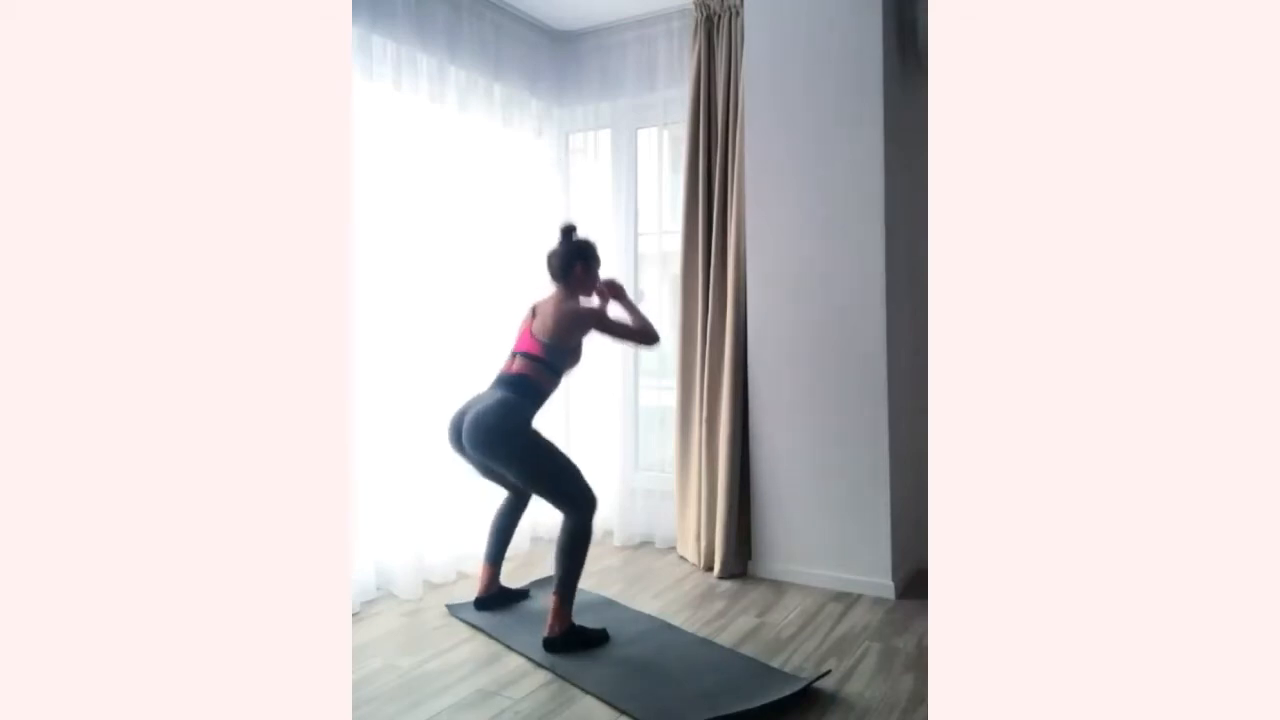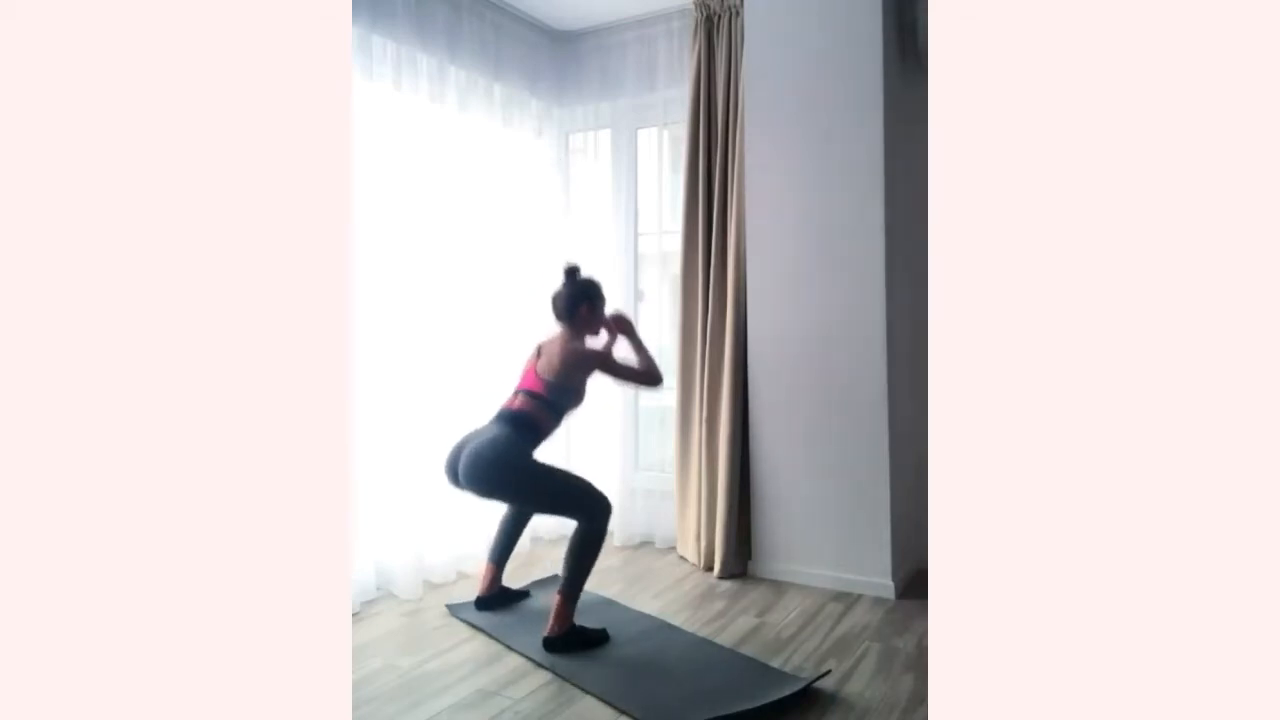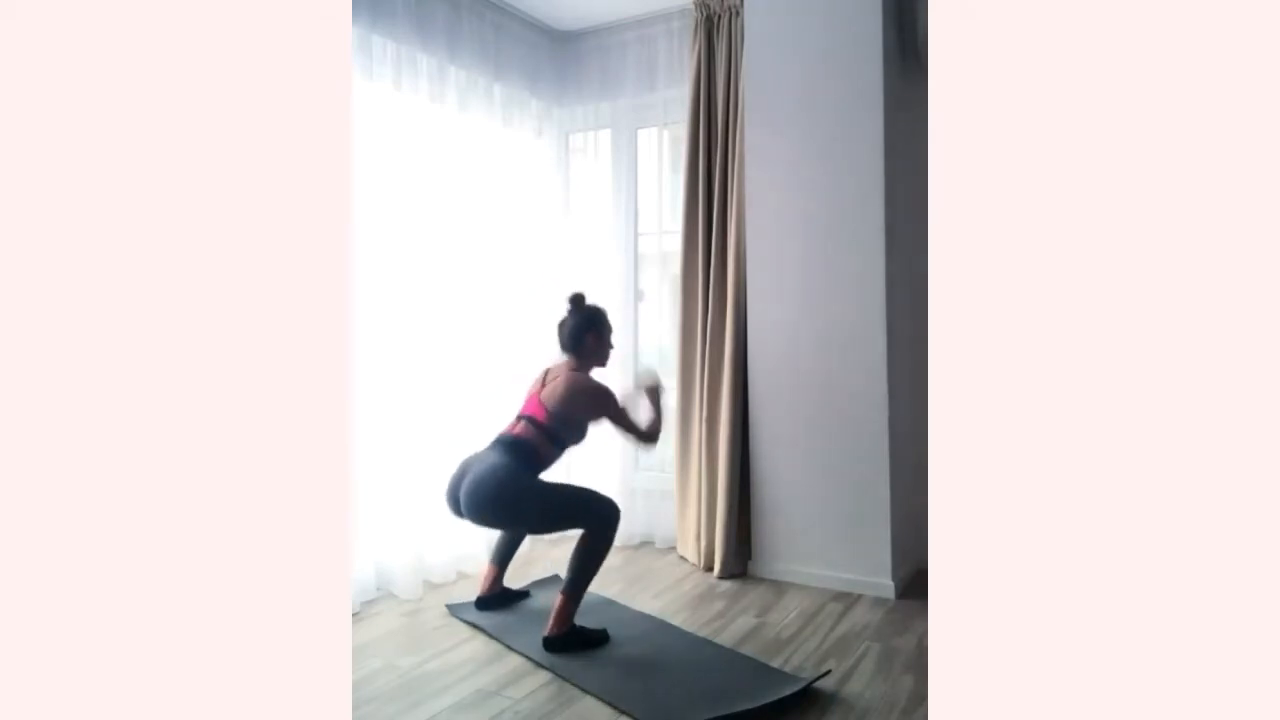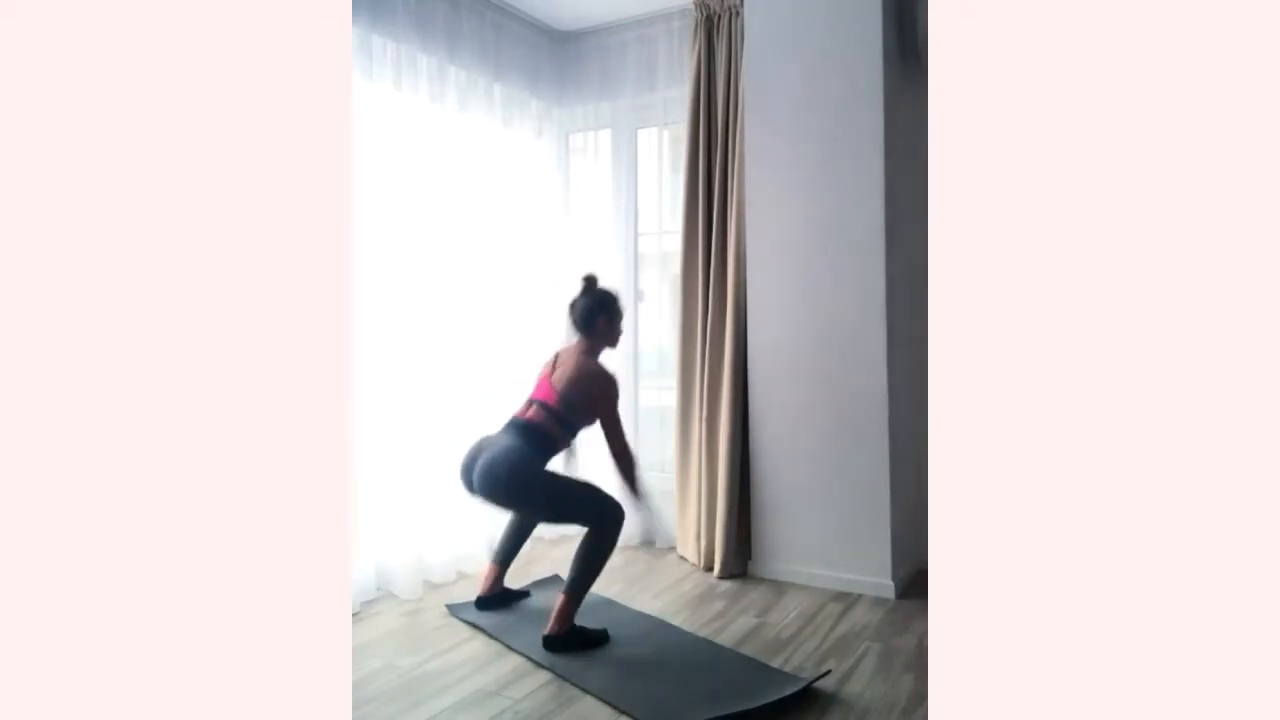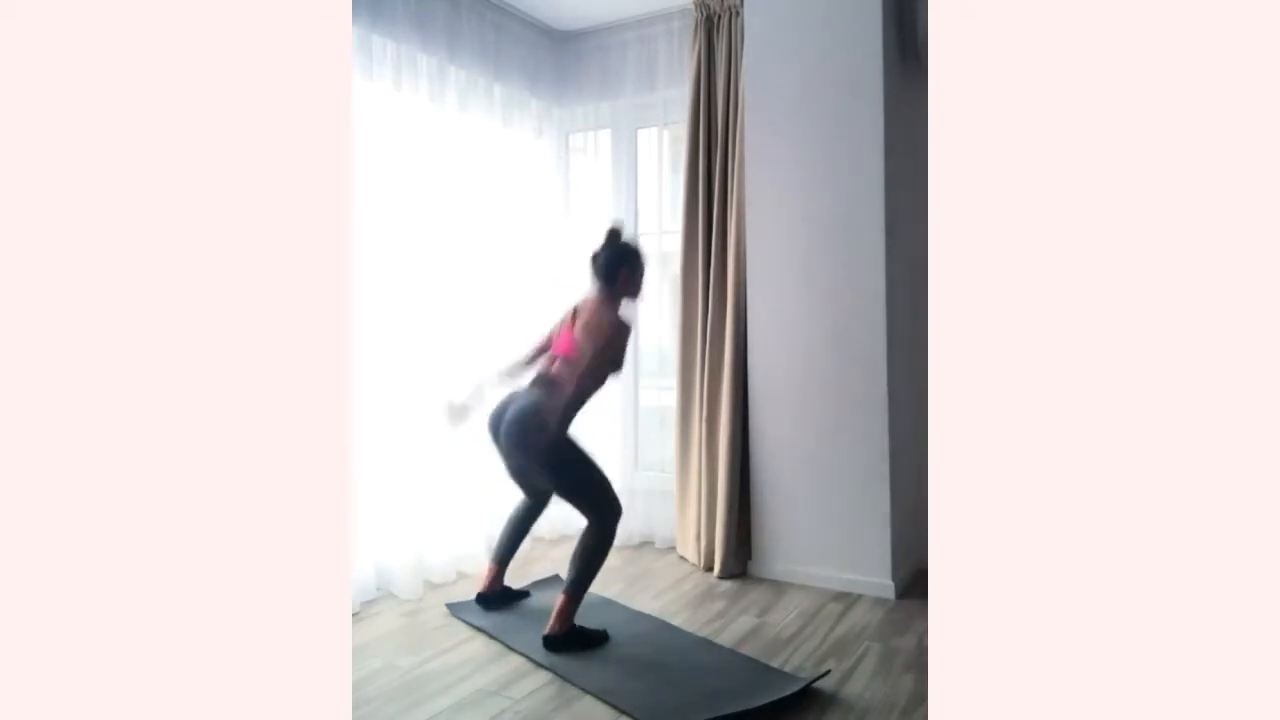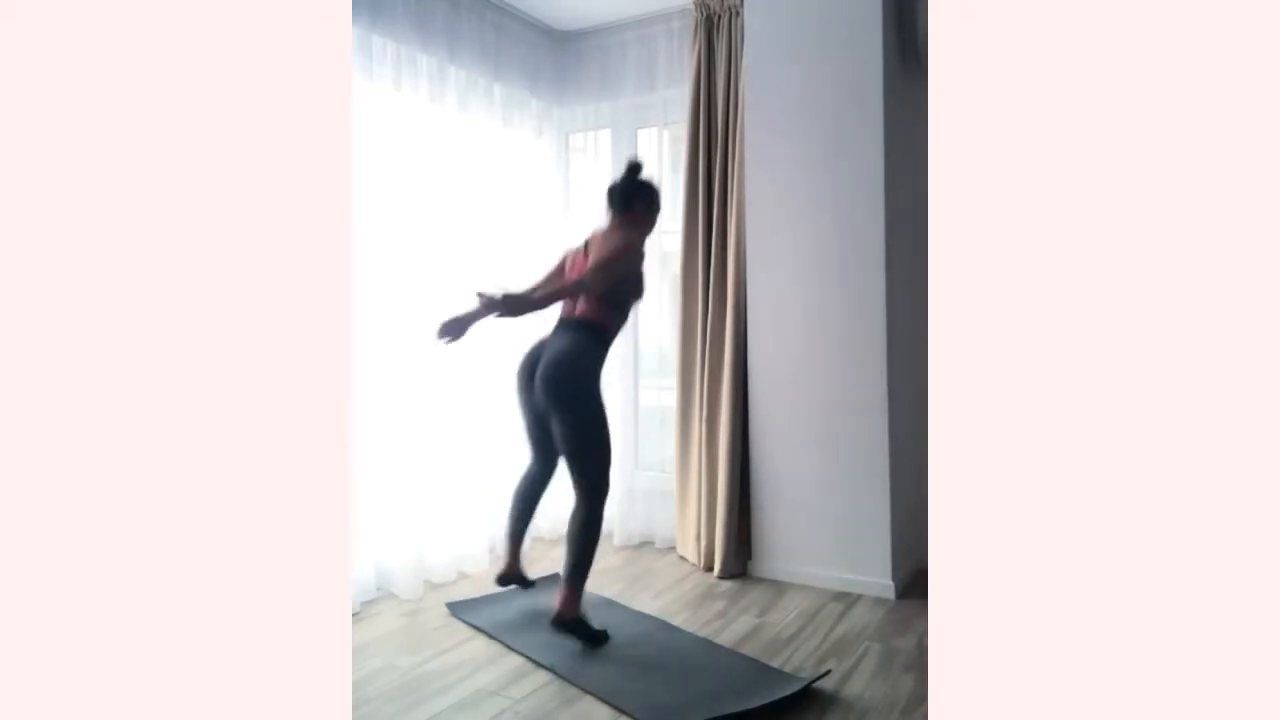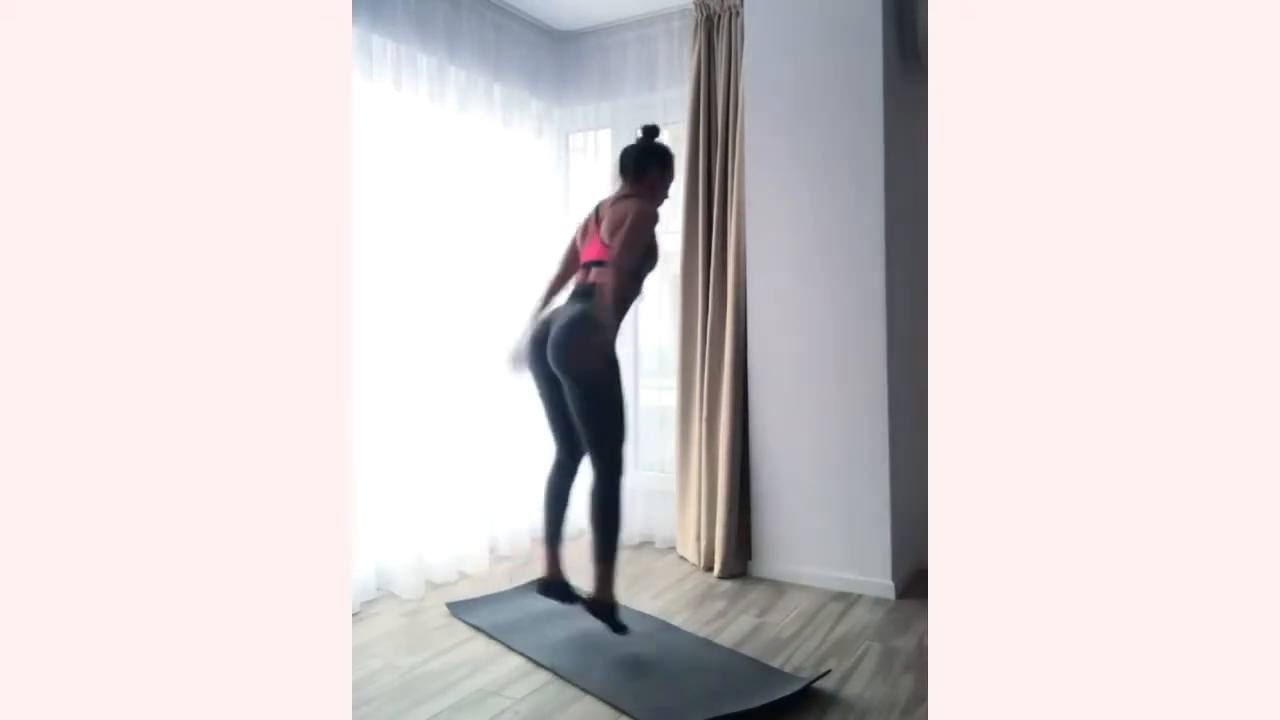
dt=0.1s
person 1, frame 1
left shoulder: (539, 308)
right shoulder: (574, 314)
right elbow: (648, 336)
left wrist: (602, 305)
right wrist: (621, 300)
left hip: (468, 419)
right hip: (499, 426)
left knee: (521, 489)
right knee: (581, 505)
left ankle: (488, 588)
right ankle: (559, 627)
person 1, frame 2
left shoulder: (546, 347)
right shoulder: (582, 355)
right elbow: (651, 378)
left wrist: (609, 341)
right wrist: (628, 333)
left hip: (465, 453)
right hip: (496, 461)
left knee: (527, 497)
right knee: (595, 510)
left ankle: (490, 587)
right ankle: (560, 626)
person 1, frame 3
left shoulder: (547, 375)
right shoulder: (590, 390)
right elbow: (645, 437)
left wrist: (610, 407)
right wrist: (655, 402)
left hip: (465, 481)
right hip: (496, 490)
left knee: (533, 505)
right knee: (602, 515)
left ankle: (491, 588)
right ankle: (561, 628)
person 1, frame 4
left shoulder: (557, 358)
right shoulder: (598, 377)
right elbow: (619, 450)
left wrist: (567, 439)
right wrist: (640, 498)
left hip: (478, 460)
right hip: (507, 472)
left knee: (536, 496)
right knee: (608, 516)
left ankle: (491, 587)
right ankle: (561, 627)
person 1, frame 5
left shoulder: (572, 315)
right shoulder: (614, 327)
left elbow: (531, 358)
right elbow: (582, 375)
right wrist: (550, 423)
left hip: (505, 416)
right hip: (536, 424)
left knee: (536, 496)
right knee: (606, 512)
left ankle: (491, 584)
right ankle: (561, 627)
person 1, frame 6
left shoulder: (582, 248)
right shoulder: (629, 247)
left elbow: (536, 291)
right elbow: (581, 284)
left wrist: (478, 313)
right wrist: (507, 303)
left hip: (536, 360)
right hip: (570, 372)
left knee: (542, 463)
right knee: (592, 491)
left ankle: (511, 564)
right ankle: (568, 609)
person 1, frame 7
left shoulder: (594, 215)
right shoulder: (641, 213)
right elbow: (618, 274)
right wrist: (600, 324)
left hip: (547, 334)
right hip: (583, 337)
left knee: (568, 454)
right knee: (608, 468)
left ankle: (551, 572)
right ankle: (602, 592)
